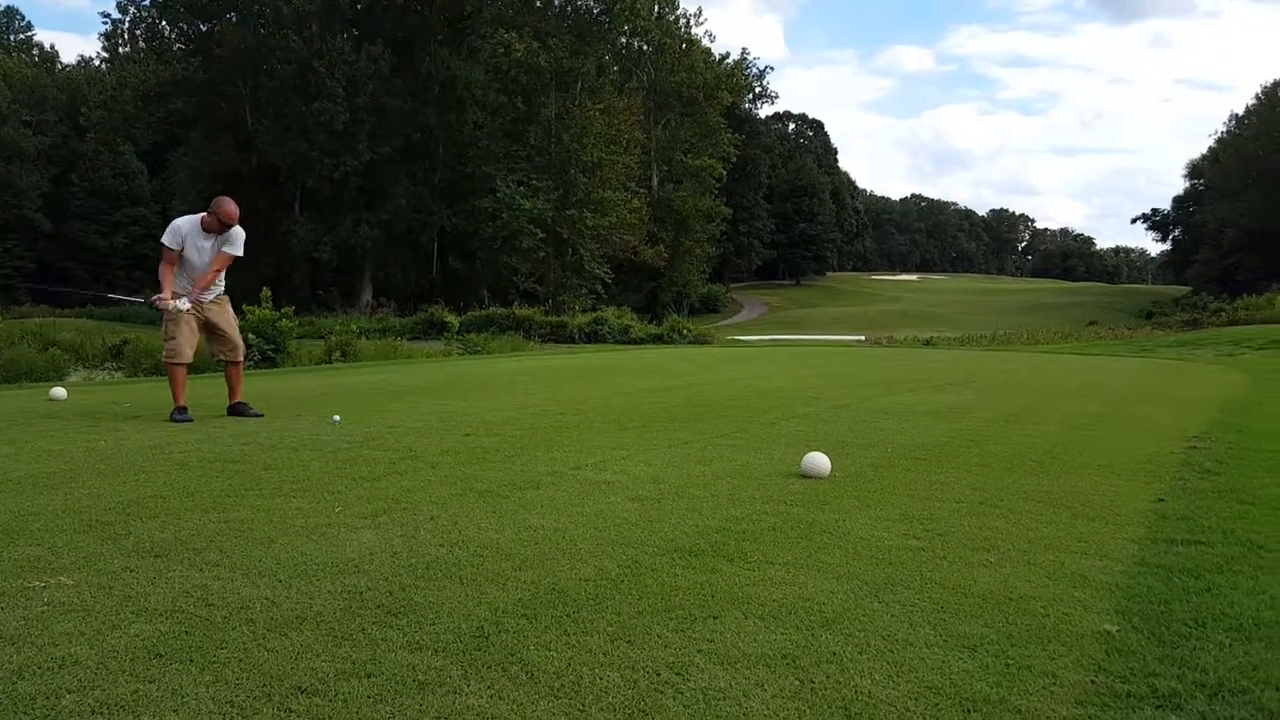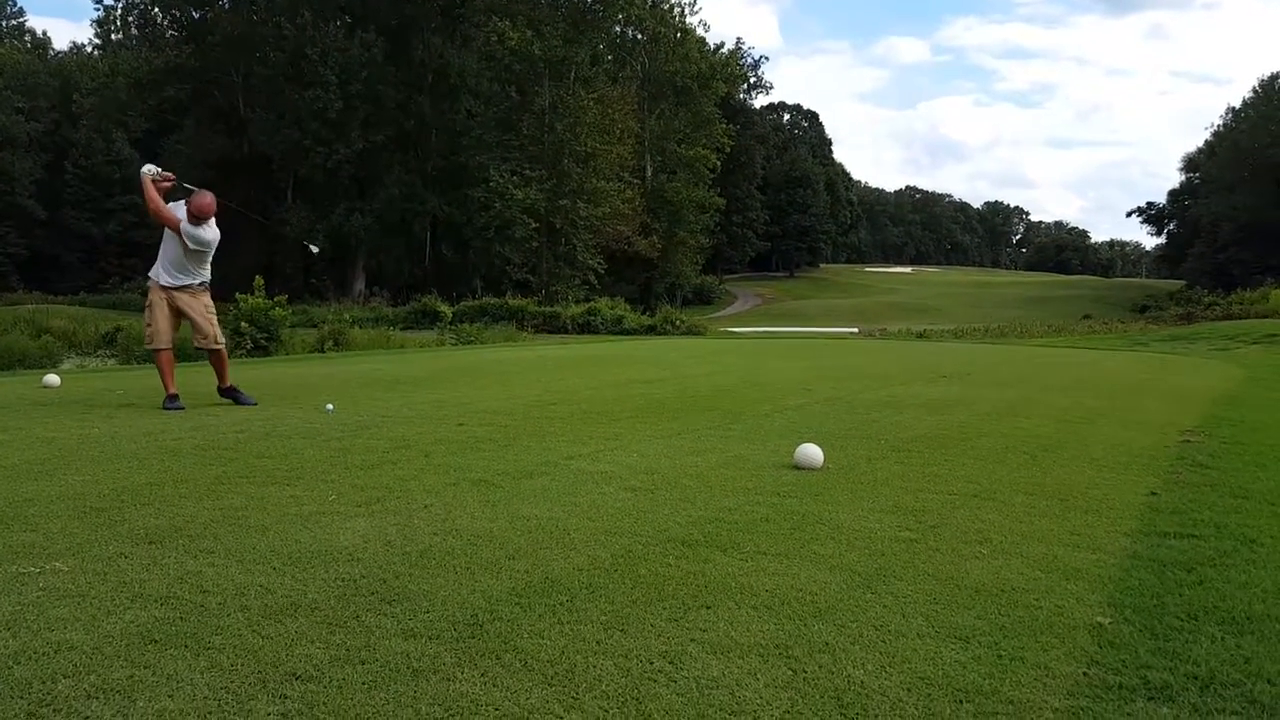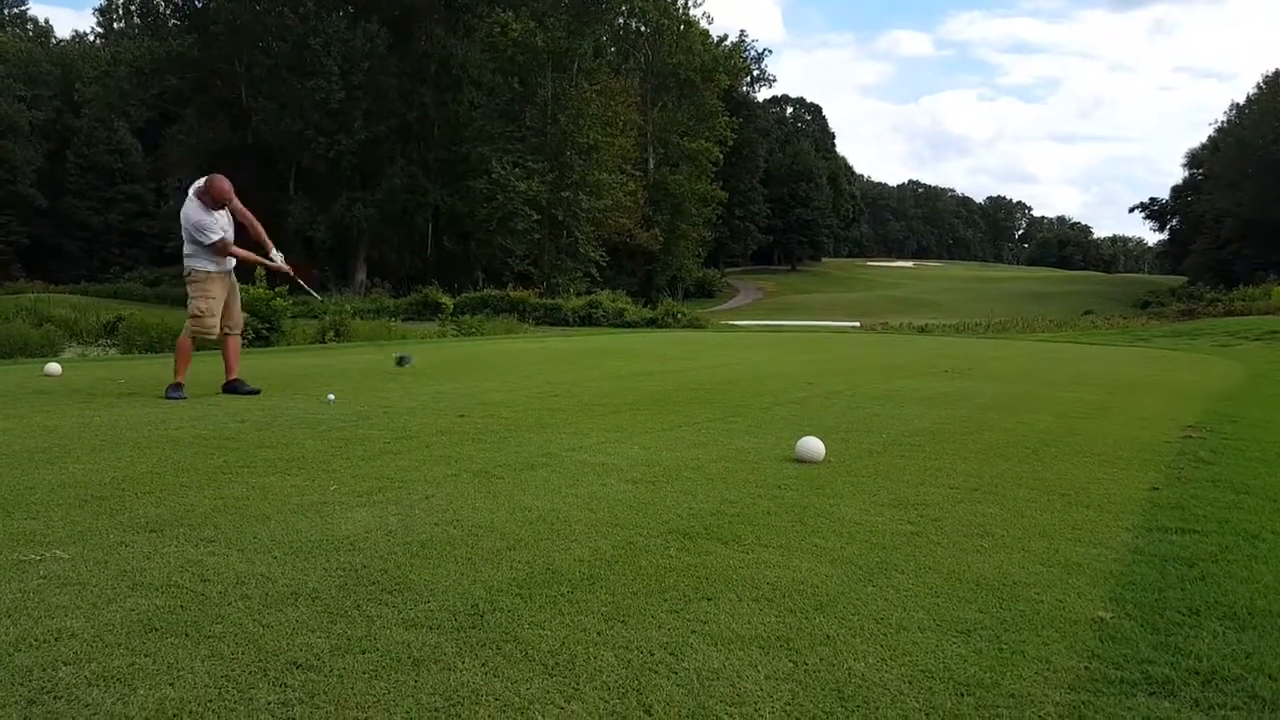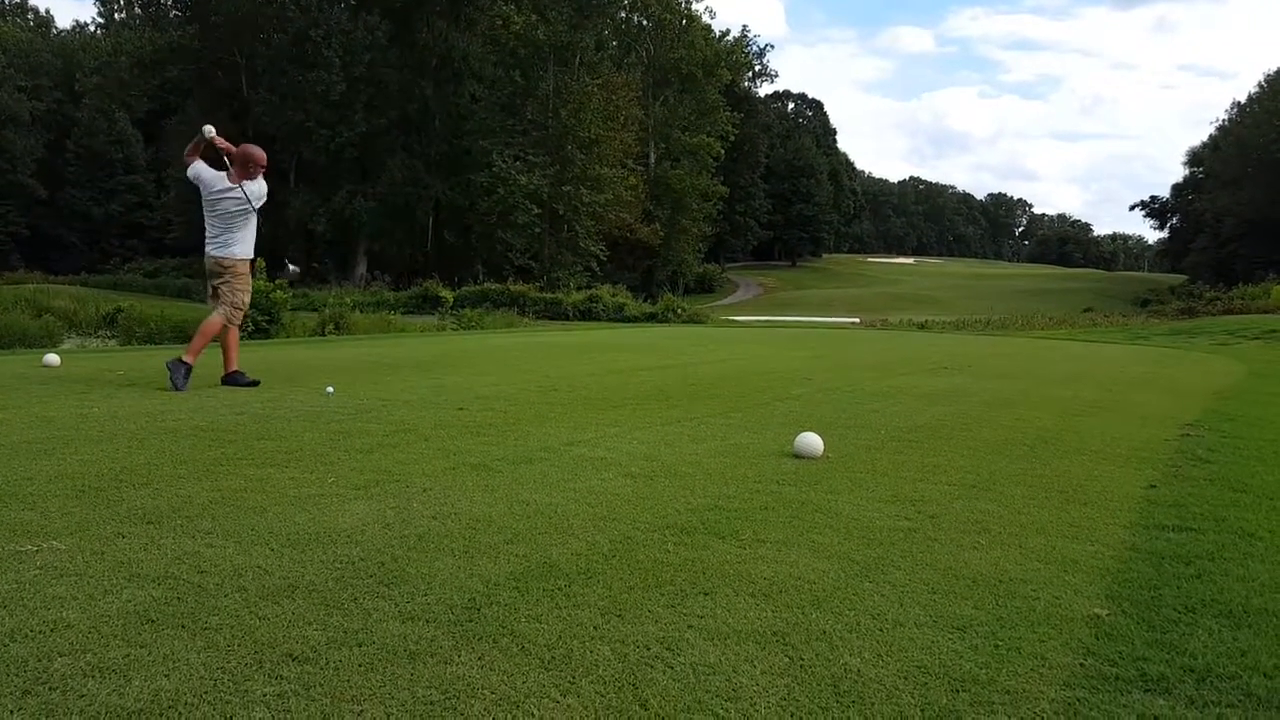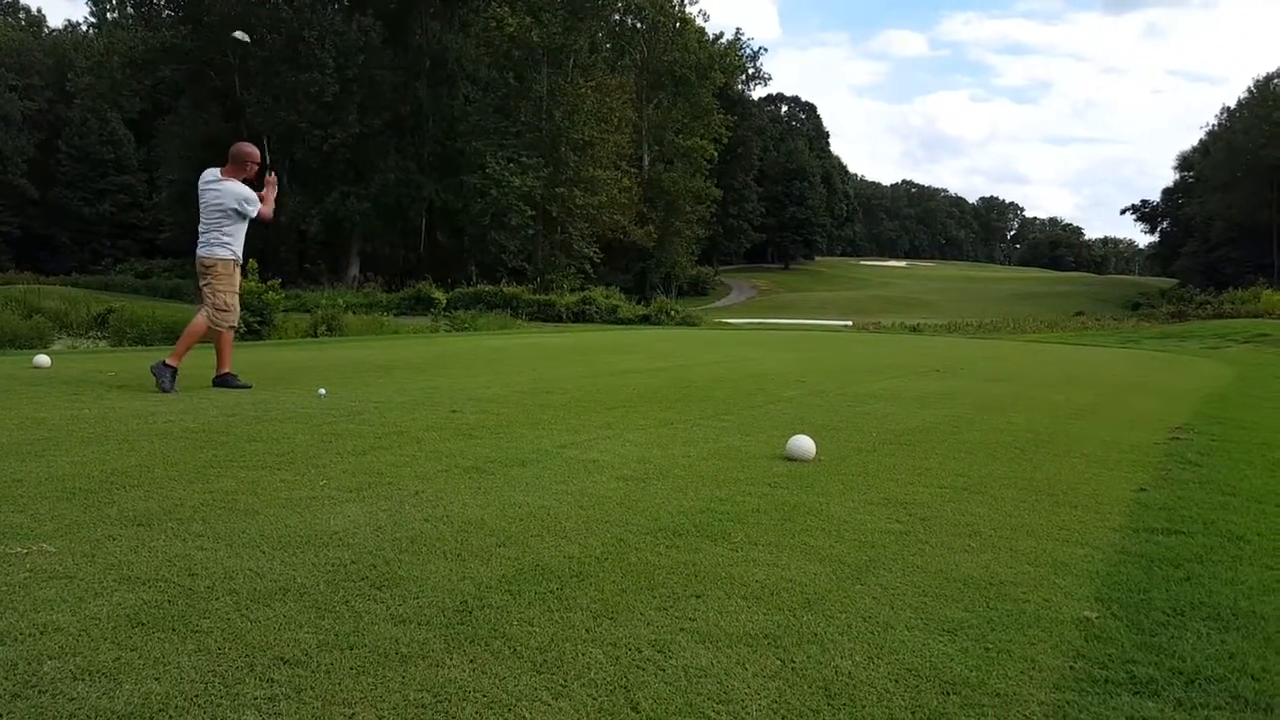
dt=0.5s
person 1, frame 1
left shoulder: (236, 234)
right shoulder: (180, 227)
left elbow: (214, 270)
right elbow: (168, 264)
left wrist: (192, 296)
right wrist: (167, 292)
left hip: (215, 296)
right hip: (180, 294)
left knee: (234, 347)
right knee: (177, 350)
left ankle: (235, 403)
right ankle: (179, 406)
person 1, frame 2
left shoulder: (208, 235)
right shoulder: (181, 207)
right elbow: (156, 213)
left wrist: (146, 181)
right wrist: (159, 189)
left hip: (193, 289)
right hip: (160, 284)
left knee: (212, 337)
right knee: (159, 338)
left ankle: (226, 386)
right ankle: (171, 393)
person 1, frame 3
left shoulder: (206, 183)
right shoulder: (196, 218)
left elbow: (244, 216)
right elbow: (229, 250)
left wrist: (270, 248)
right wrist: (268, 264)
left hip: (225, 269)
right hip: (205, 272)
left knee: (232, 325)
right knee: (197, 326)
left ankle: (232, 380)
right ankle: (177, 382)
person 1, frame 4
left shoulder: (208, 178)
right shoulder: (256, 190)
left elbow: (189, 156)
right elbow: (256, 174)
left wrist: (204, 138)
right wrist: (230, 149)
left hip: (213, 257)
right hip: (236, 262)
left knee: (231, 315)
right knee: (226, 313)
left ankle: (231, 371)
right ankle: (184, 361)
person 1, frame 5
left shoulder: (208, 176)
right shoulder: (241, 194)
right elbow: (267, 214)
left wrist: (260, 193)
right wrist: (271, 191)
left hip: (210, 257)
right hip: (222, 261)
left knee: (227, 318)
right knee: (211, 315)
left ankle: (223, 373)
right ankle: (169, 364)
